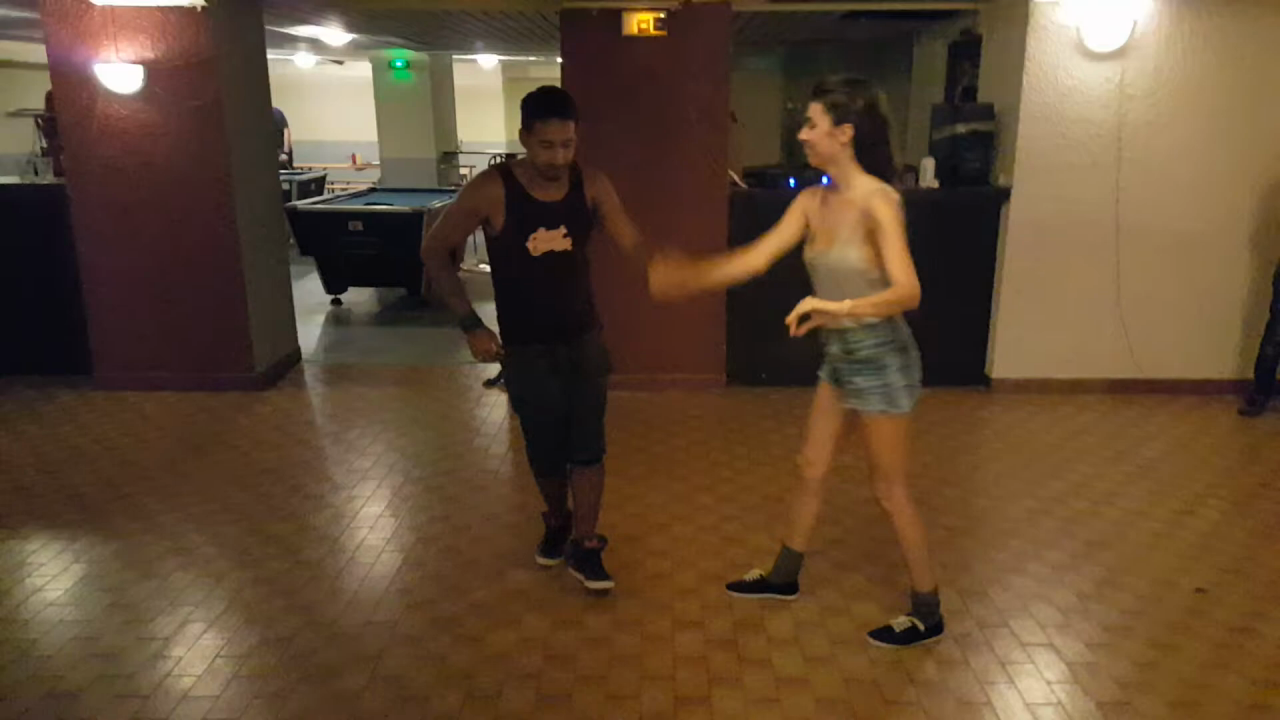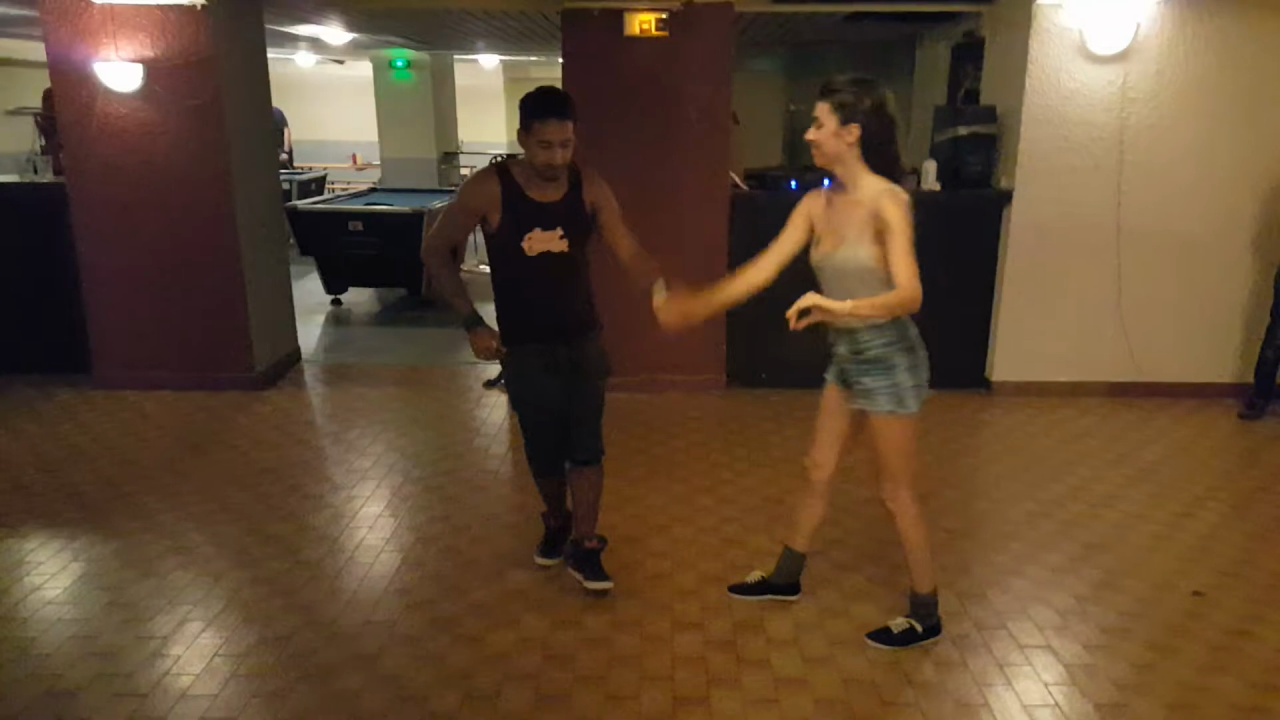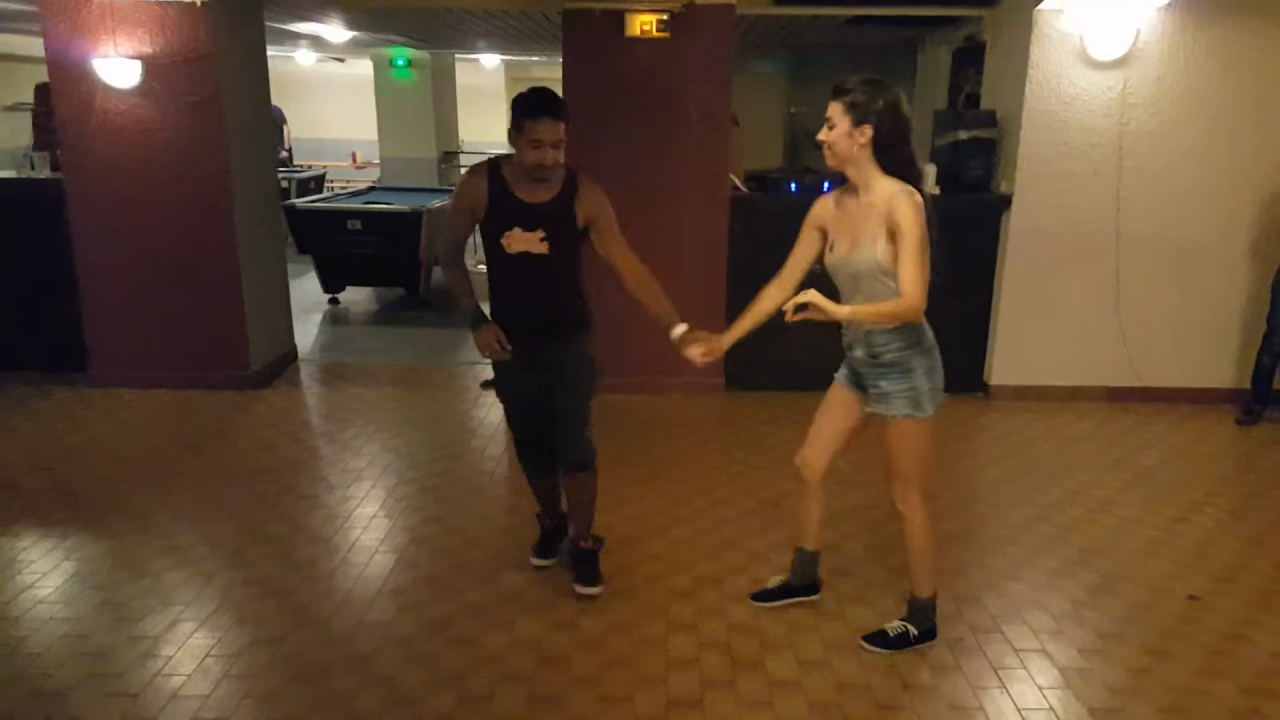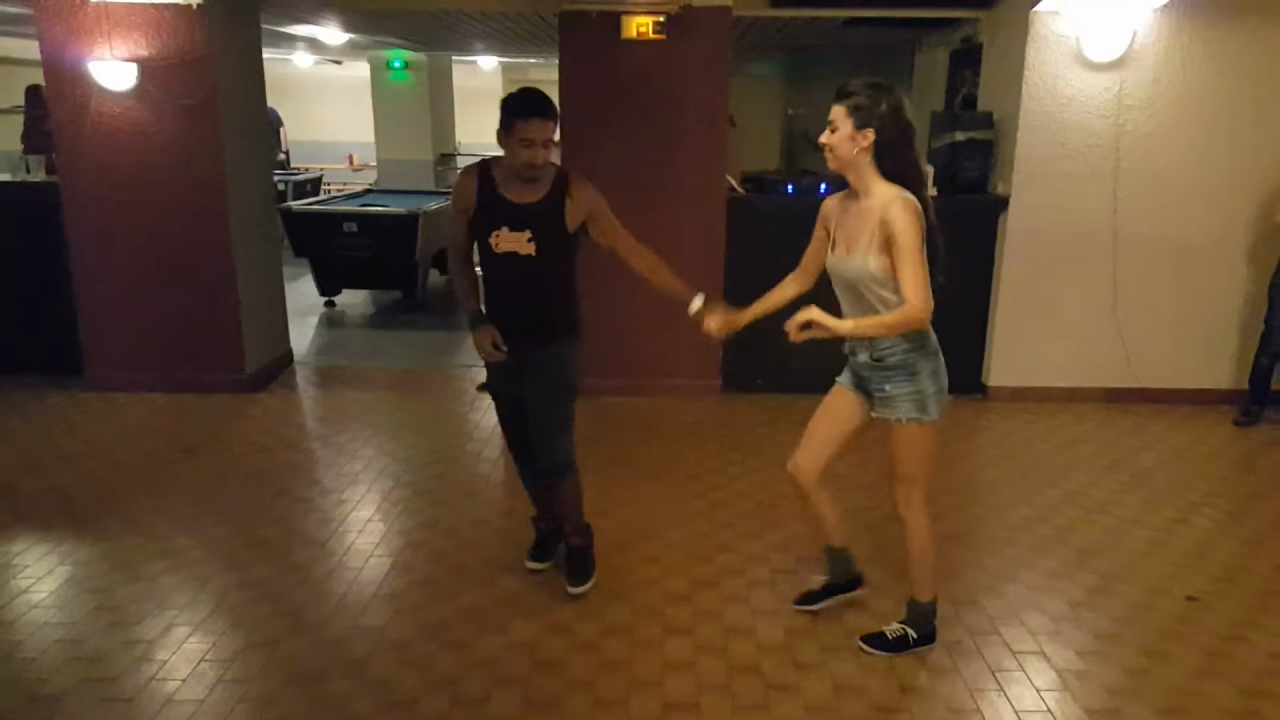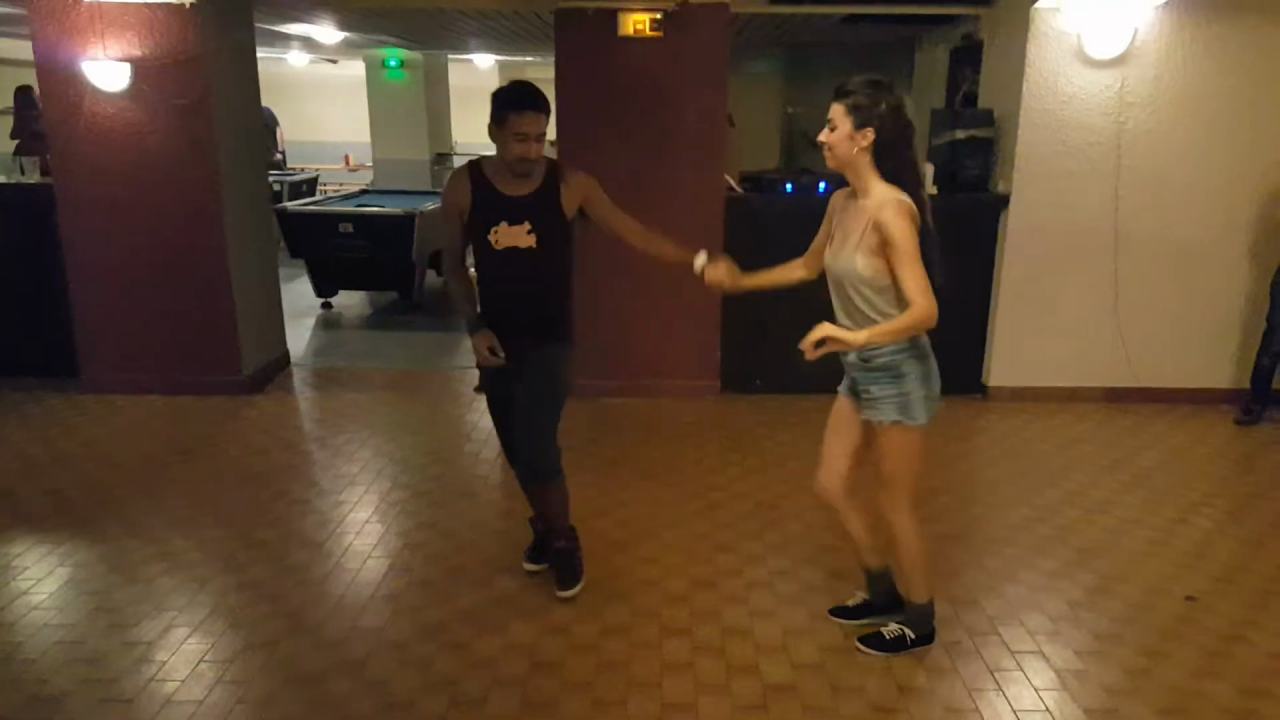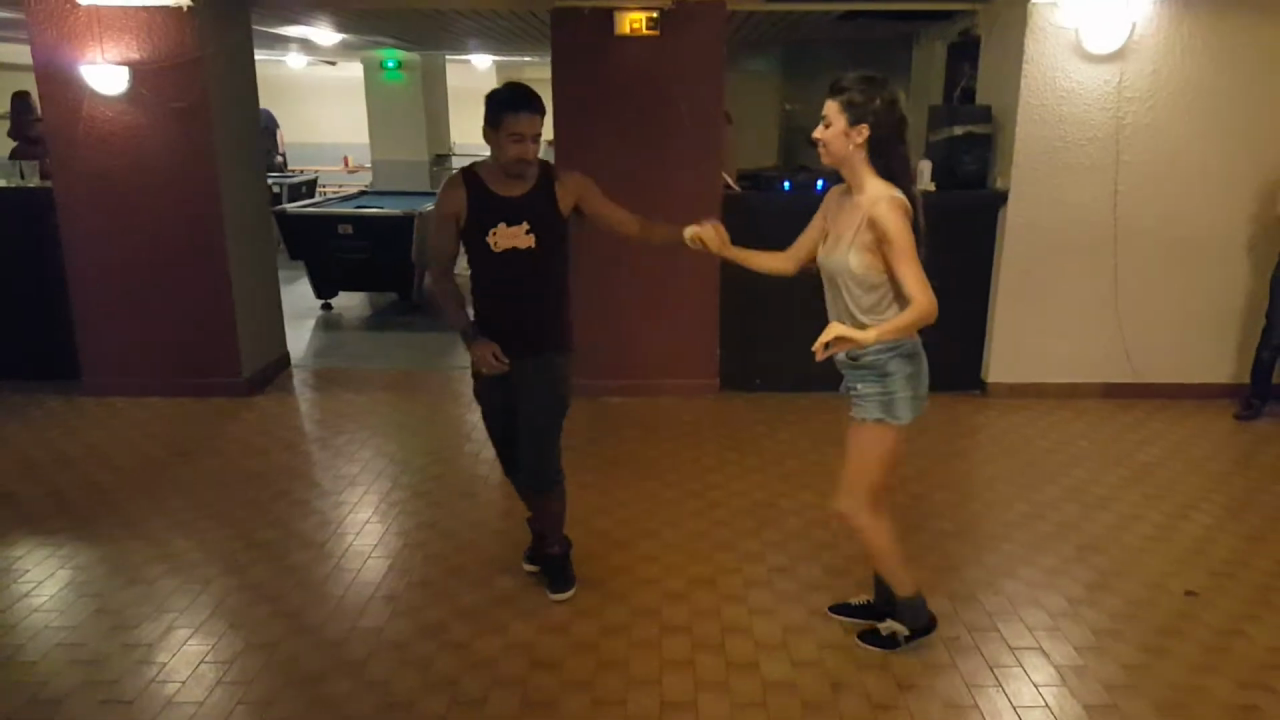
dt=0.1s
person 1, frame 1
left shoulder: (879, 202)
right shoulder: (811, 202)
left elbow: (907, 292)
right elbow: (757, 257)
left wrist: (837, 306)
right wrist: (691, 276)
left hip: (882, 357)
right hip: (840, 355)
left knee: (890, 490)
right knee: (812, 469)
left ankle: (927, 612)
right ankle: (783, 575)
person 1, frame 2
left shoulder: (887, 201)
right shoulder: (816, 204)
left elbow: (909, 295)
right elbow: (764, 268)
left wrist: (837, 305)
right wrist: (697, 306)
left hip: (890, 357)
right hip: (847, 356)
left knee: (895, 491)
right knee: (818, 470)
left ankle: (925, 613)
right ankle: (785, 576)
person 1, frame 3
left shoulder: (900, 203)
right shoulder: (825, 208)
left elbow: (913, 302)
right elbow: (785, 283)
left wrist: (836, 310)
right wrist: (725, 340)
left hip: (903, 363)
right hip: (858, 360)
left knee: (905, 496)
right knee: (809, 466)
left ankle: (923, 618)
right ankle: (803, 576)
person 1, frame 4
left shoulder: (898, 209)
right shoulder: (833, 209)
left elbow: (919, 312)
right elbow: (801, 279)
left wrist: (840, 326)
right wrist: (738, 317)
left hip: (908, 366)
right hip: (862, 365)
left knee: (908, 500)
right knee: (803, 468)
left ankle: (921, 619)
right ankle: (843, 573)
person 1, frame 5
left shoulder: (891, 211)
right shoulder: (840, 204)
left elbow: (925, 312)
right elbow: (807, 269)
left wrist: (856, 336)
right wrist: (739, 281)
left hip: (898, 372)
right hip: (861, 370)
left knee: (894, 506)
right knee: (831, 486)
left ankle: (918, 618)
right ankle: (882, 592)
person 1, frame 6
left shoulder: (885, 208)
right shoulder: (835, 201)
left elbow: (926, 307)
right elbow: (791, 262)
left wrist: (865, 336)
right wrist: (728, 250)
left hip: (889, 370)
right hip: (856, 367)
left knee: (855, 504)
right knee: (861, 498)
left ankle: (913, 611)
right ankle: (888, 598)
person 2, frame 1
left shoulder: (592, 186)
right shoulder: (490, 191)
left elbow: (632, 243)
right elbow: (434, 255)
right wrist: (471, 326)
left hip: (583, 340)
right hip: (526, 347)
left knee: (587, 446)
right knee: (544, 449)
left ankle: (585, 544)
right ankle: (557, 521)
person 2, frame 2
left shoulder: (591, 189)
right shoulder: (488, 189)
left elbow: (630, 256)
right elbow: (436, 252)
right wrist: (472, 323)
left hip: (582, 341)
right hip: (525, 347)
left knee: (586, 446)
right knee: (542, 449)
left ankle: (585, 544)
right ankle: (557, 521)
person 2, frame 3
left shoulder: (582, 194)
right shoulder: (479, 184)
left elbow: (627, 266)
right elbow: (452, 254)
left wrist: (677, 326)
right wrist: (476, 320)
left hip: (564, 341)
right hip: (509, 342)
left knee: (573, 448)
right knee: (531, 447)
left ankle: (584, 545)
right ankle: (552, 522)
person 2, frame 4
left shoulder: (575, 194)
right shoulder: (473, 185)
left elbow: (635, 254)
right elbow: (460, 257)
left wrist: (695, 301)
right wrist: (476, 321)
left hip: (554, 344)
right hip: (503, 343)
left knee: (552, 451)
right knee: (525, 451)
left ankle: (576, 537)
right ankle: (549, 525)
person 2, frame 5
left shoulder: (570, 184)
right shoulder: (465, 186)
left elbow: (636, 234)
right elbow: (454, 262)
left wrist: (697, 260)
right wrist: (474, 326)
left hip: (548, 344)
right hip: (497, 346)
left knee: (538, 453)
right knee: (520, 452)
left ankle: (563, 540)
right ankle: (543, 527)
person 2, frame 6
left shoulder: (564, 185)
right shoulder: (459, 192)
left elbow: (633, 227)
right elbow: (440, 274)
left wrist: (687, 235)
right wrist: (471, 337)
left hip: (546, 353)
right hip: (494, 352)
left knee: (541, 462)
right knee: (517, 462)
left ankle: (556, 547)
right ankle: (542, 529)
